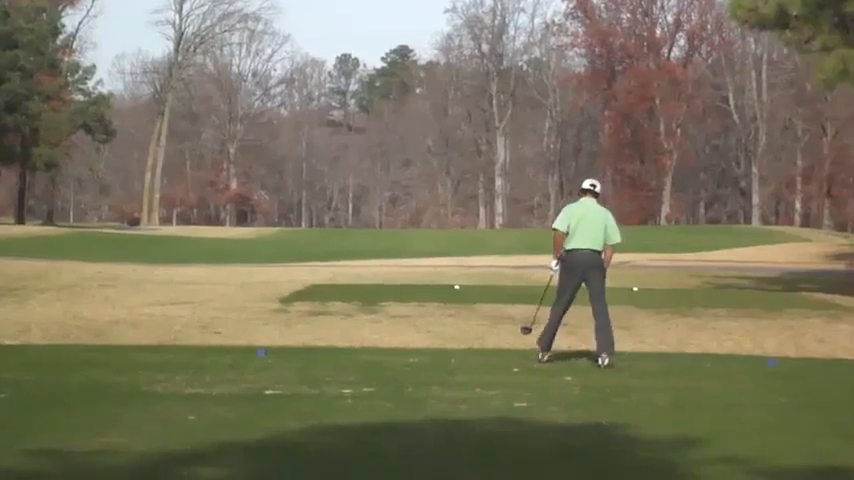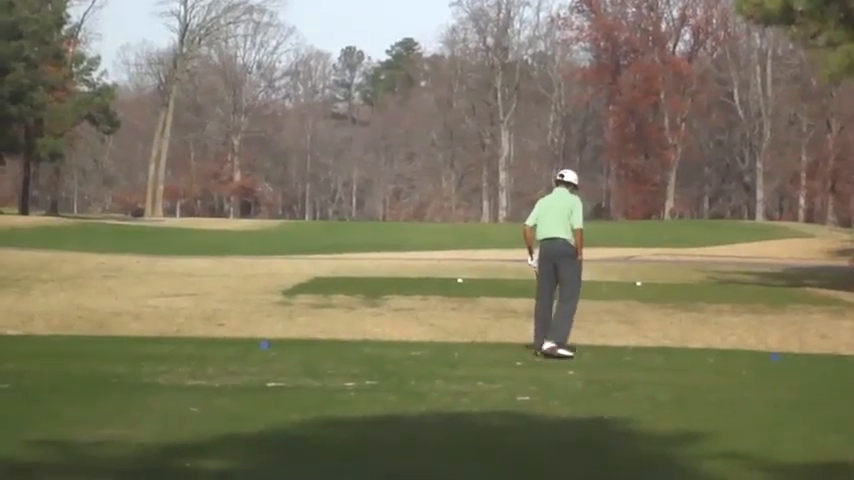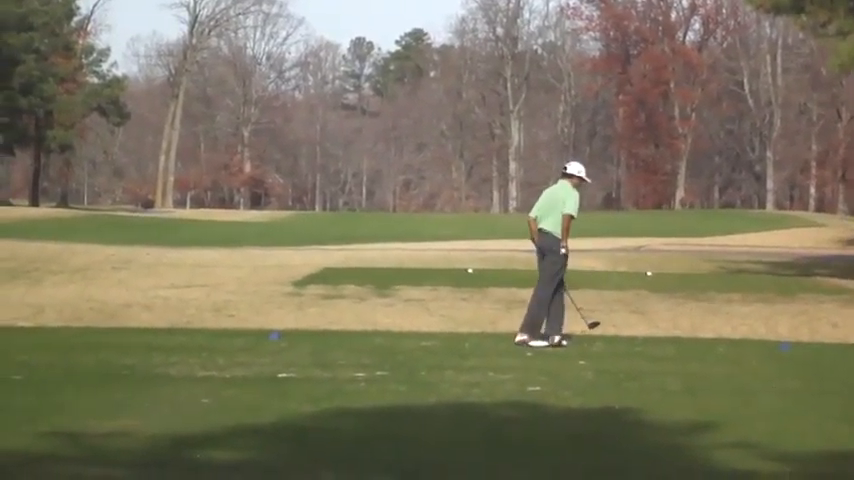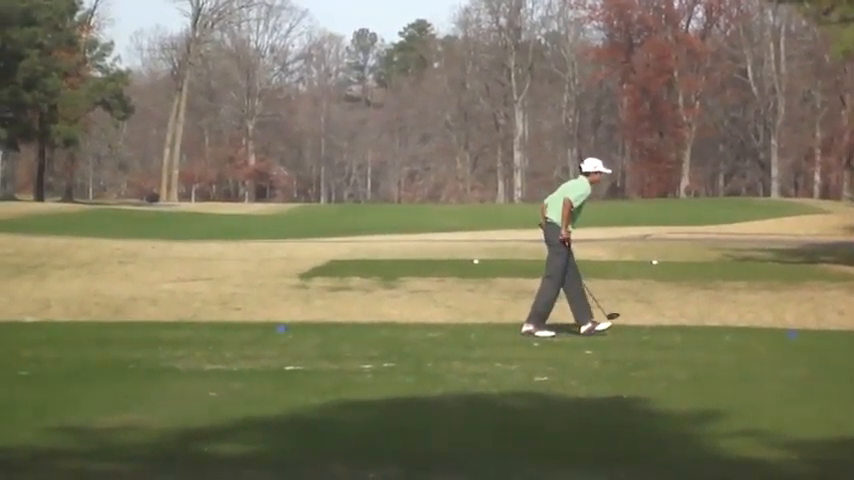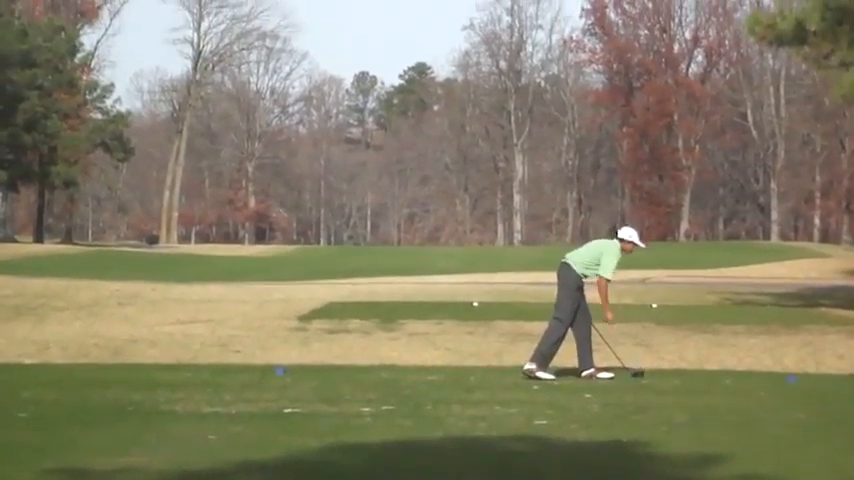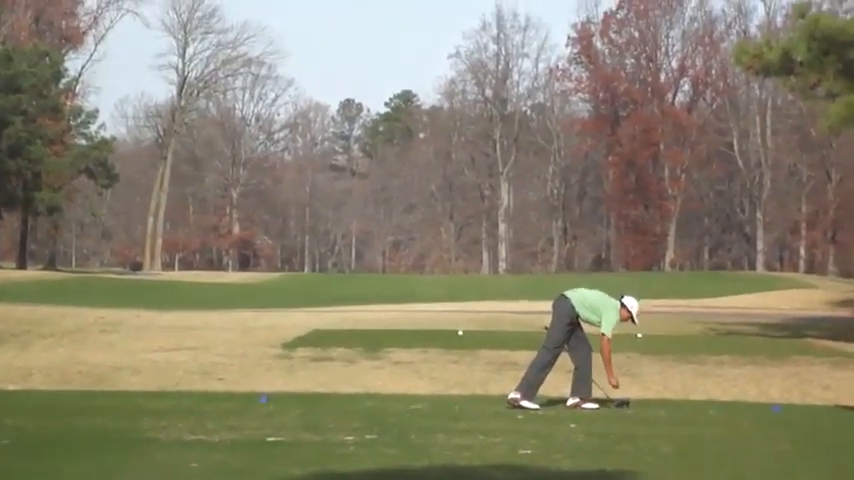
dt=0.4s
person 1, frame 1
left shoulder: (570, 209)
right shoulder: (605, 213)
left elbow: (559, 232)
right elbow: (611, 244)
left wrist: (556, 257)
right wrist: (604, 267)
left hip: (571, 258)
right hip: (593, 260)
left knee: (560, 306)
right knee: (600, 309)
left ankle: (544, 349)
right ankle: (605, 354)
person 1, frame 2
left shoulder: (543, 201)
right shoulder: (573, 200)
left elbow: (528, 228)
right elbow: (577, 229)
left wrist: (531, 253)
right wrist: (579, 254)
left hip: (545, 249)
right hip: (565, 249)
left knee: (543, 298)
right knee: (568, 296)
left ankle: (542, 342)
right ankle: (554, 341)
person 1, frame 3
left shoulder: (549, 191)
right shoulder: (572, 193)
left elbow: (531, 218)
right elbow: (567, 216)
right wrist: (565, 240)
left hip: (542, 239)
right hip: (555, 242)
left knee: (556, 287)
right knee: (545, 288)
left ankle: (554, 334)
right ankle: (526, 333)
person 1, frame 4
left shoulder: (573, 183)
right shoulder: (584, 187)
left elbow: (545, 204)
right elbow: (567, 201)
left wrist: (546, 226)
right wrist: (565, 229)
left hip: (551, 228)
right hip: (558, 231)
left knee: (572, 278)
right knee: (553, 279)
left ankle: (586, 323)
right ankle: (532, 324)
person 1, frame 5
left shoulder: (608, 245)
right shoulder: (613, 251)
right elbow: (601, 281)
right wrist: (607, 310)
left hip: (570, 272)
right hip: (571, 275)
left knee: (583, 322)
right knee: (561, 320)
left ankle: (588, 368)
right ankle: (534, 365)
person 1, frame 6
left shoulder: (611, 305)
right shoulder: (613, 312)
right elbow: (605, 343)
left wrist: (557, 327)
right wrist: (611, 375)
left hip: (567, 306)
right hip: (566, 307)
left knee: (583, 350)
right knee: (549, 351)
left ankle: (578, 397)
right ankle: (519, 394)
